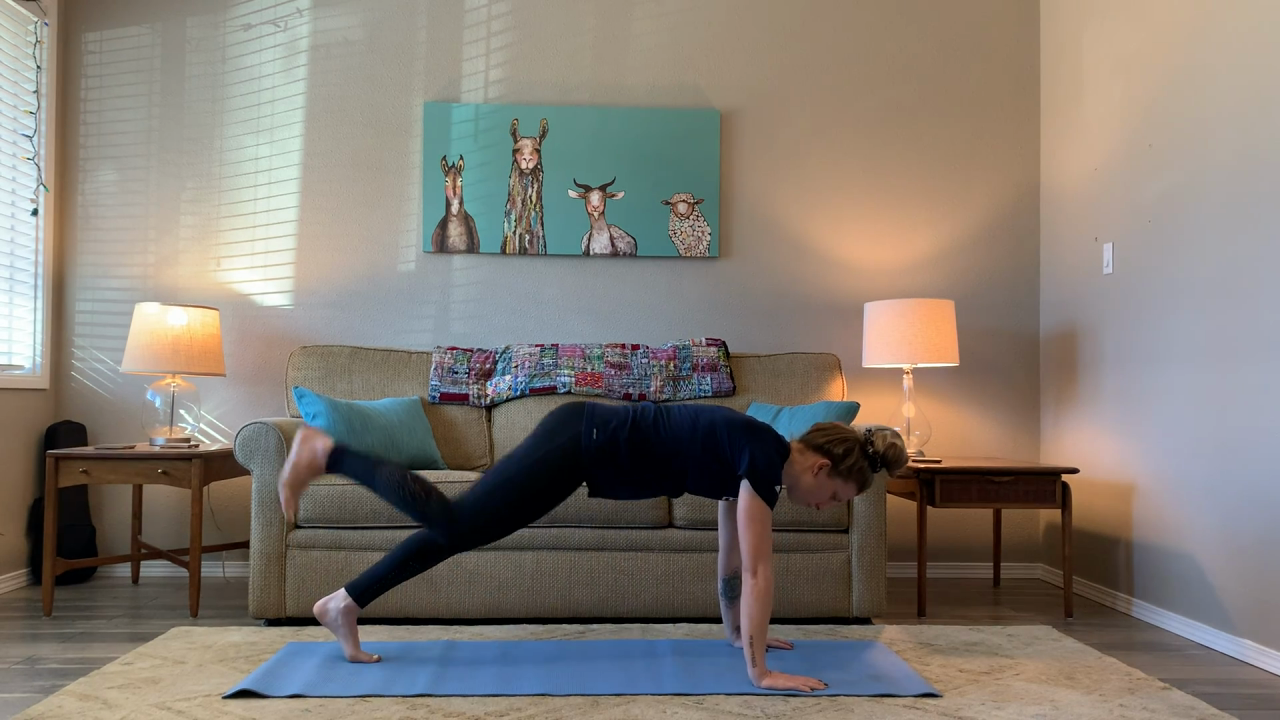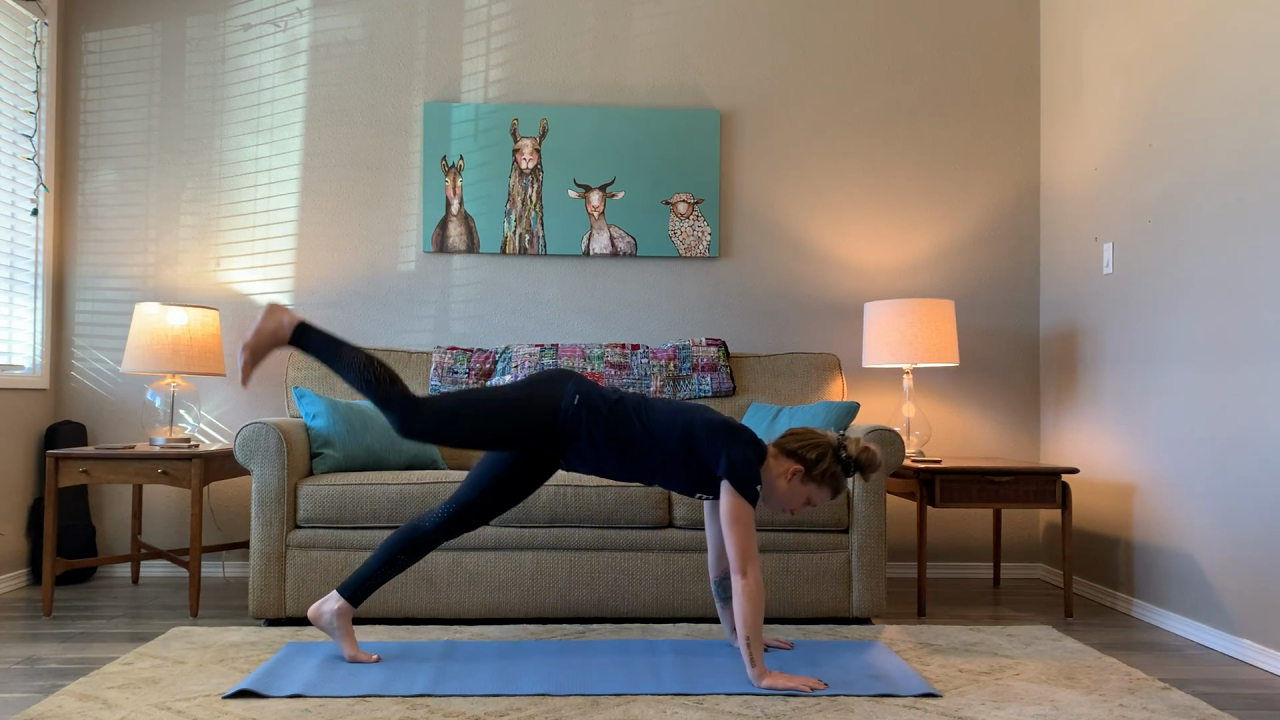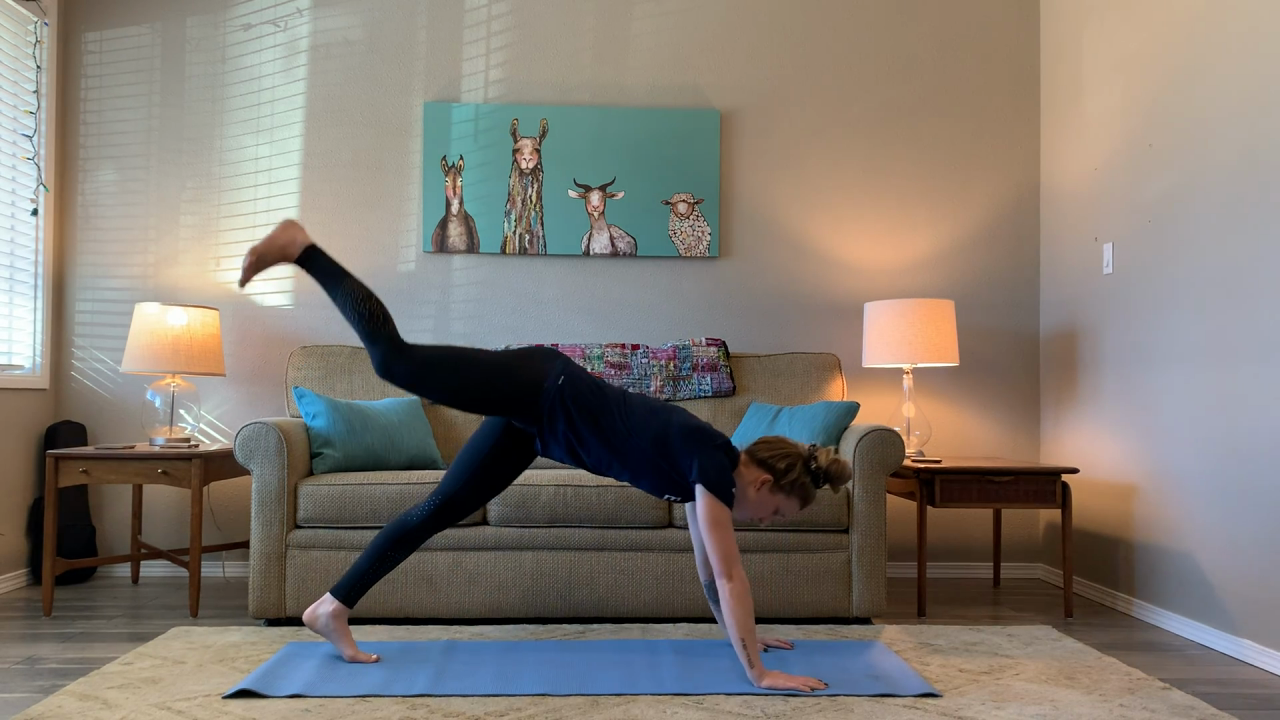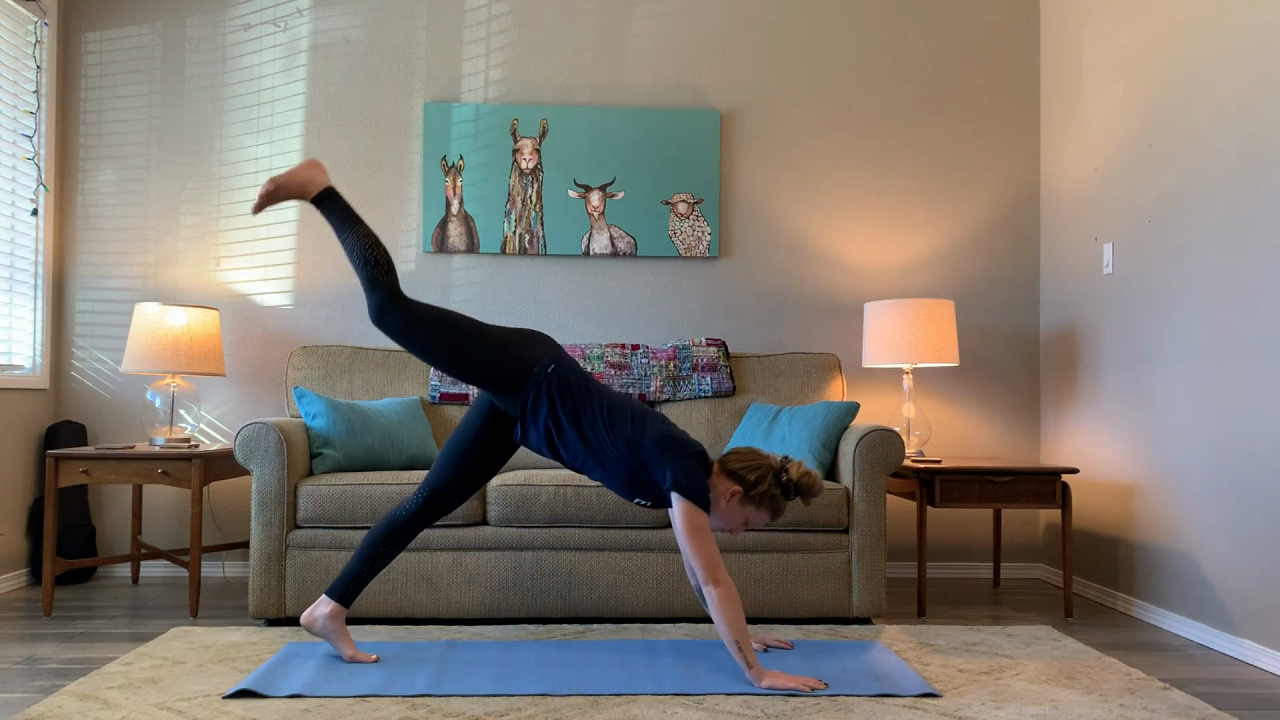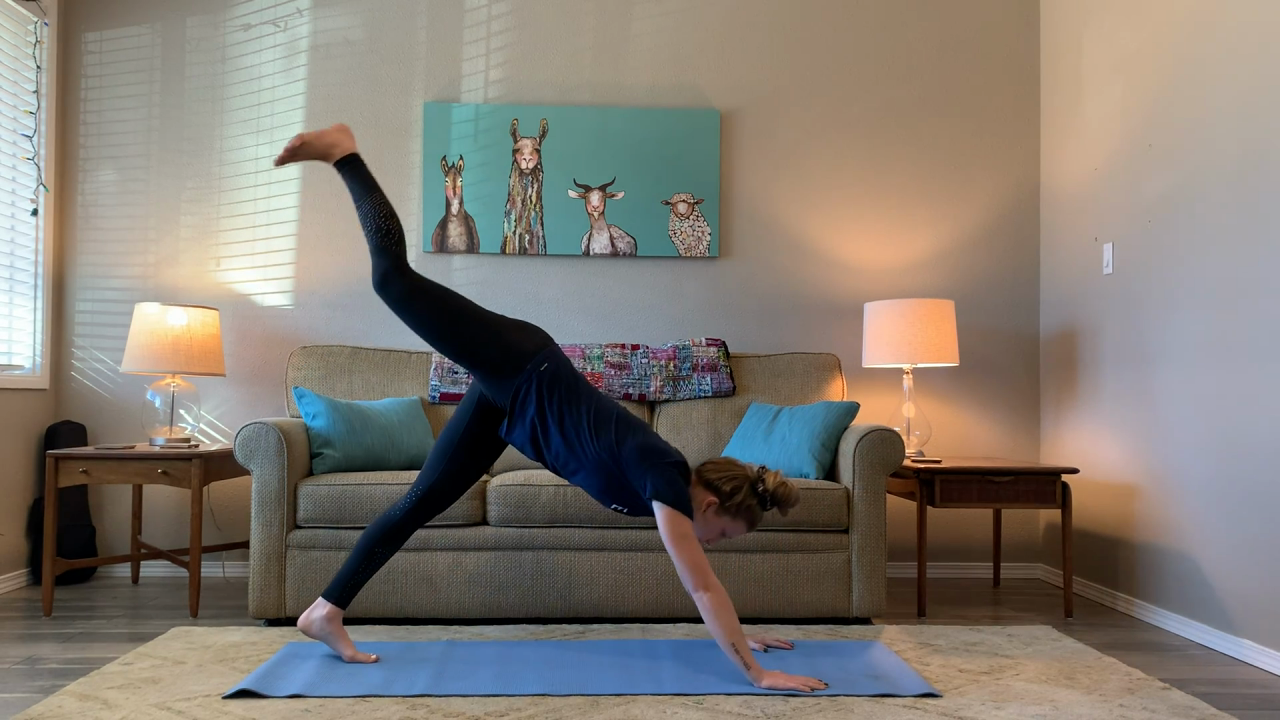
dt=0.2s
person 1, frame 1
left shoulder: (752, 463)
right shoulder: (766, 458)
left elbow: (732, 561)
right elbow: (755, 571)
left wrist: (741, 634)
right wrist: (758, 668)
left hip: (585, 444)
right hip: (584, 442)
left knee: (457, 529)
right knee: (446, 513)
left ankle: (344, 603)
right ankle: (324, 451)
person 1, frame 2
left shoulder: (730, 468)
right shoulder: (743, 458)
left elbow: (722, 566)
right elbow: (745, 572)
left wrist: (743, 637)
right wrist: (758, 670)
left hip: (557, 427)
right hip: (559, 415)
left knee: (449, 517)
right knee: (410, 417)
left ankle: (338, 604)
right ankle: (293, 327)
person 1, frame 3
left shoulder: (709, 473)
right shoulder: (717, 466)
left elbow: (711, 570)
right elbow: (729, 575)
left wrist: (744, 638)
right wrist: (758, 671)
left hip: (538, 412)
right hip: (541, 393)
left knee: (439, 510)
right knee: (394, 358)
left ankle: (333, 608)
right ankle: (299, 245)
person 1, frame 4
left shoulder: (692, 480)
right shoulder: (687, 472)
left elbow: (706, 576)
right elbow: (713, 578)
left wrist: (742, 638)
right wrist: (757, 674)
left hip: (524, 399)
right hip: (528, 378)
left knee: (428, 503)
right knee: (389, 308)
left ankle: (327, 609)
right ankle: (319, 187)
person 1, frame 5
left shoulder: (680, 487)
right shoulder: (665, 482)
left elbow: (700, 585)
right elbow: (703, 585)
left wrist: (739, 638)
right wrist: (756, 673)
left hip: (513, 395)
right hip: (519, 372)
left knee: (422, 502)
right knee: (393, 276)
left ankle: (324, 612)
right ankle: (343, 154)
